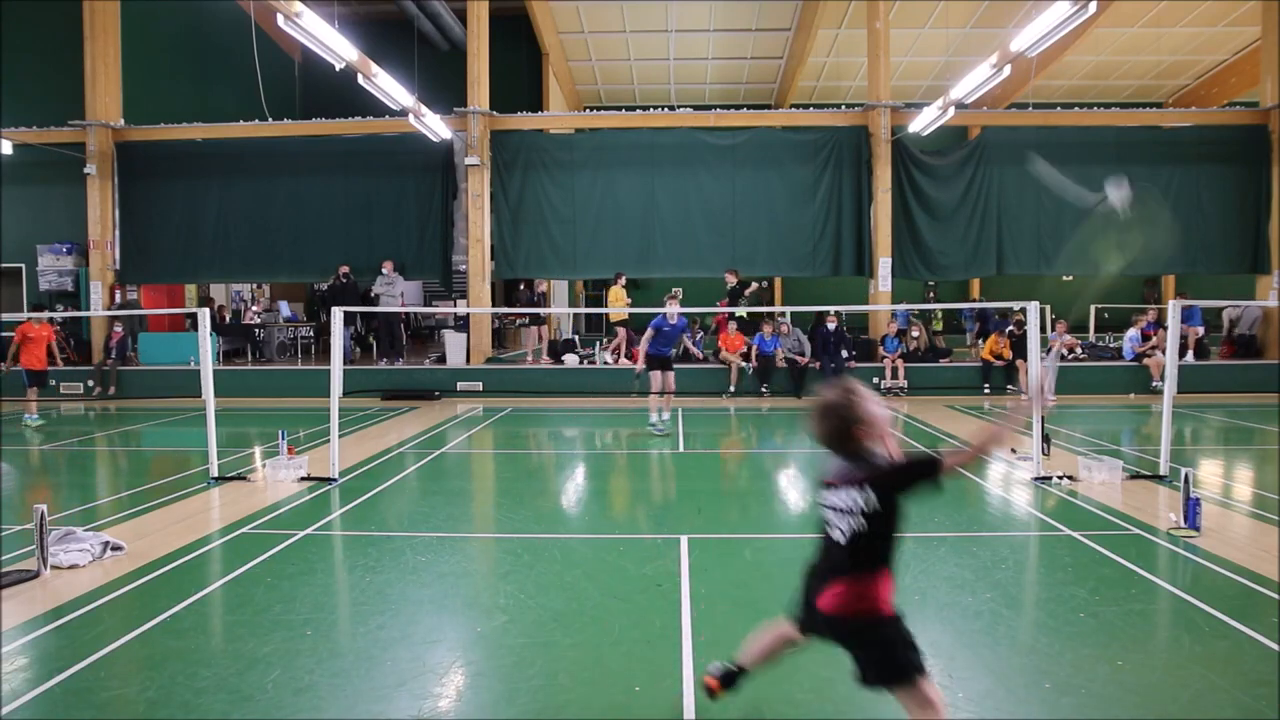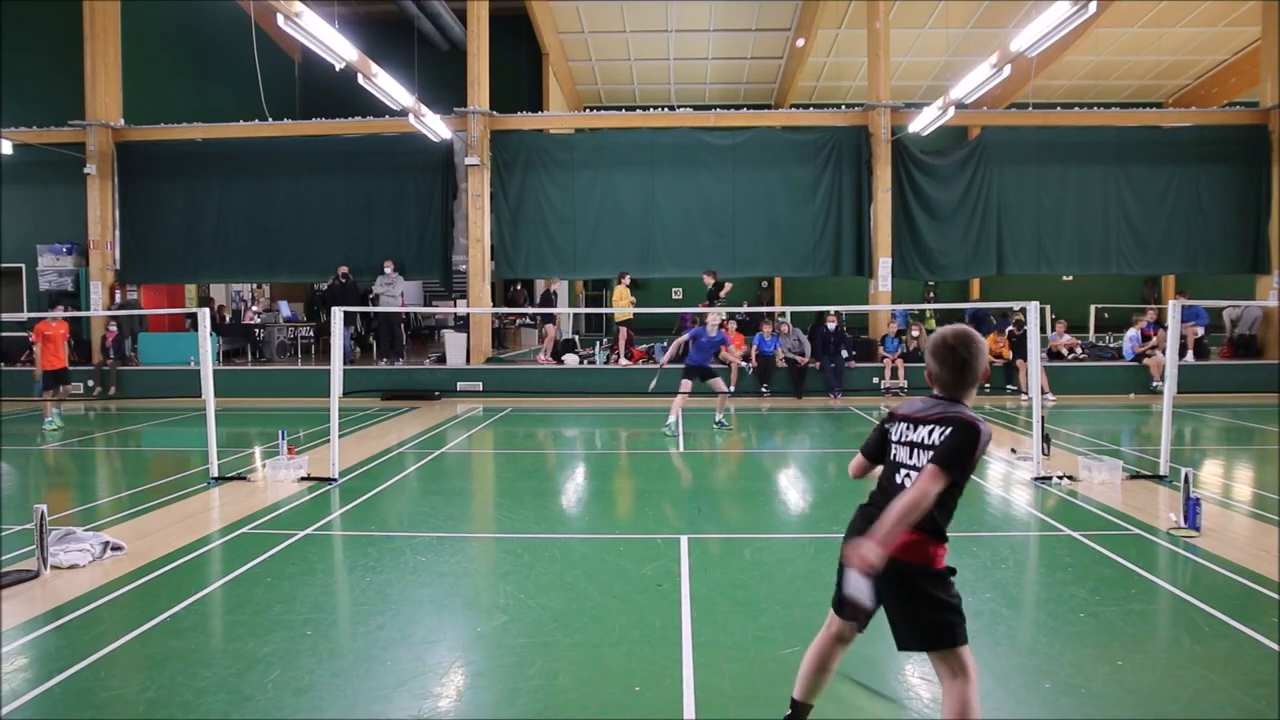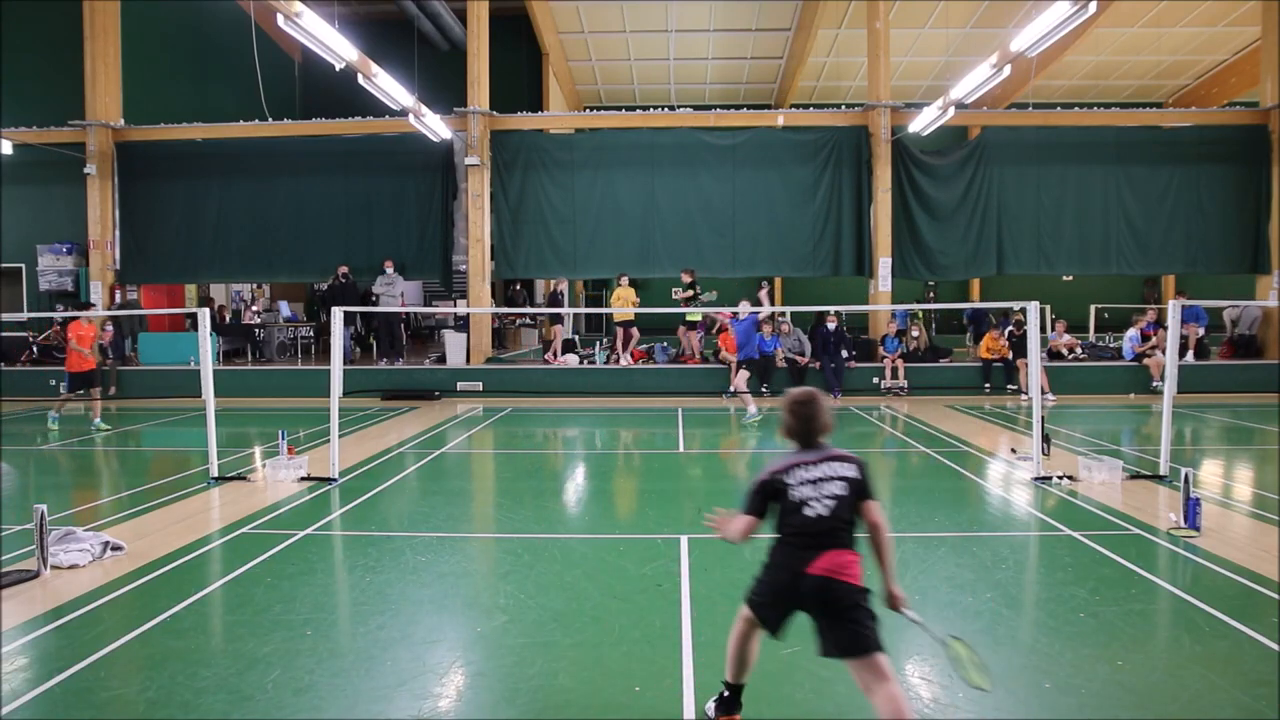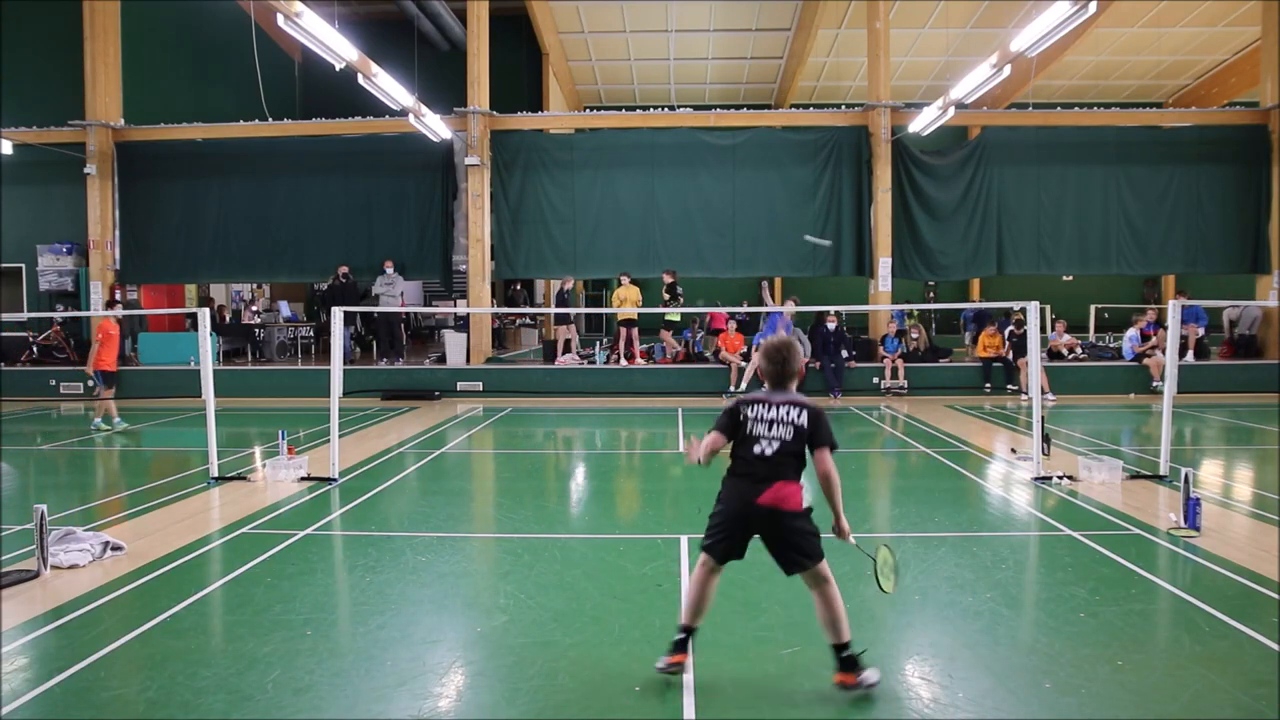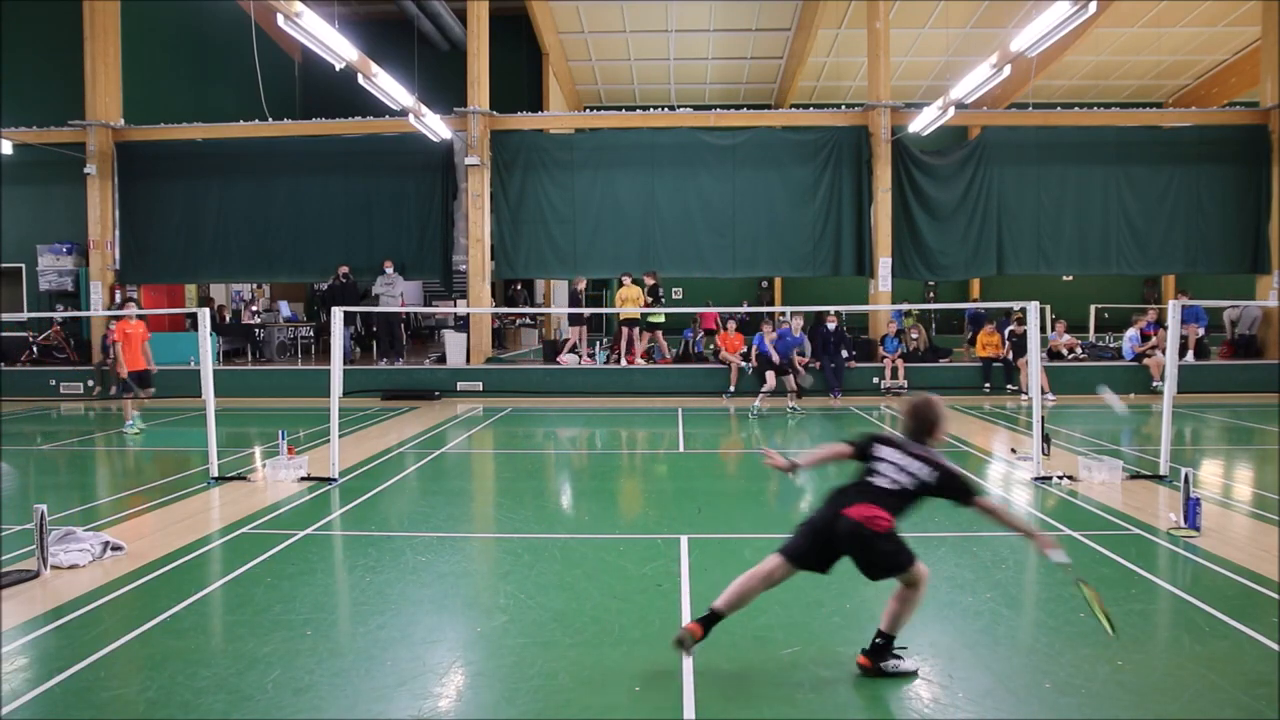
dt=0.4s
person 1, frame 1
left shoulder: (833, 473)
right shoulder: (888, 473)
right elbow: (958, 459)
left hip: (817, 596)
right hip: (861, 607)
left knee: (794, 629)
left ankle: (726, 677)
person 1, frame 2
left shoulder: (899, 415)
right shoulder: (969, 428)
left elbow: (856, 468)
right elbow: (926, 490)
right wrist: (877, 546)
left hip: (864, 540)
right hip: (910, 554)
left knee: (838, 630)
right knee: (958, 669)
person 1, frame 3
left shoulder: (775, 474)
right shoulder: (852, 465)
left elbow: (742, 531)
right elbow: (876, 523)
left wrist: (727, 530)
right wrist: (890, 581)
left hip: (785, 568)
right hip: (838, 572)
left knee: (748, 620)
right knee: (879, 676)
person 1, frame 4
left shoulder: (742, 405)
right shoulder: (811, 412)
left elbow: (710, 446)
right elbow: (825, 468)
left wrist: (696, 453)
right wrist: (839, 517)
left hip: (737, 497)
right hip: (782, 503)
left knee: (708, 566)
right knee: (821, 580)
left ankle: (679, 649)
right ankle: (847, 666)
person 1, frame 5
left shoulder: (880, 442)
right shoulder: (937, 467)
left elbow: (837, 451)
right elbow: (984, 505)
left wrist: (795, 464)
right wrist: (1031, 532)
left hip: (831, 512)
right hip: (867, 522)
left knee: (773, 570)
right knee: (916, 578)
left ankle: (701, 624)
right ankle: (877, 654)
